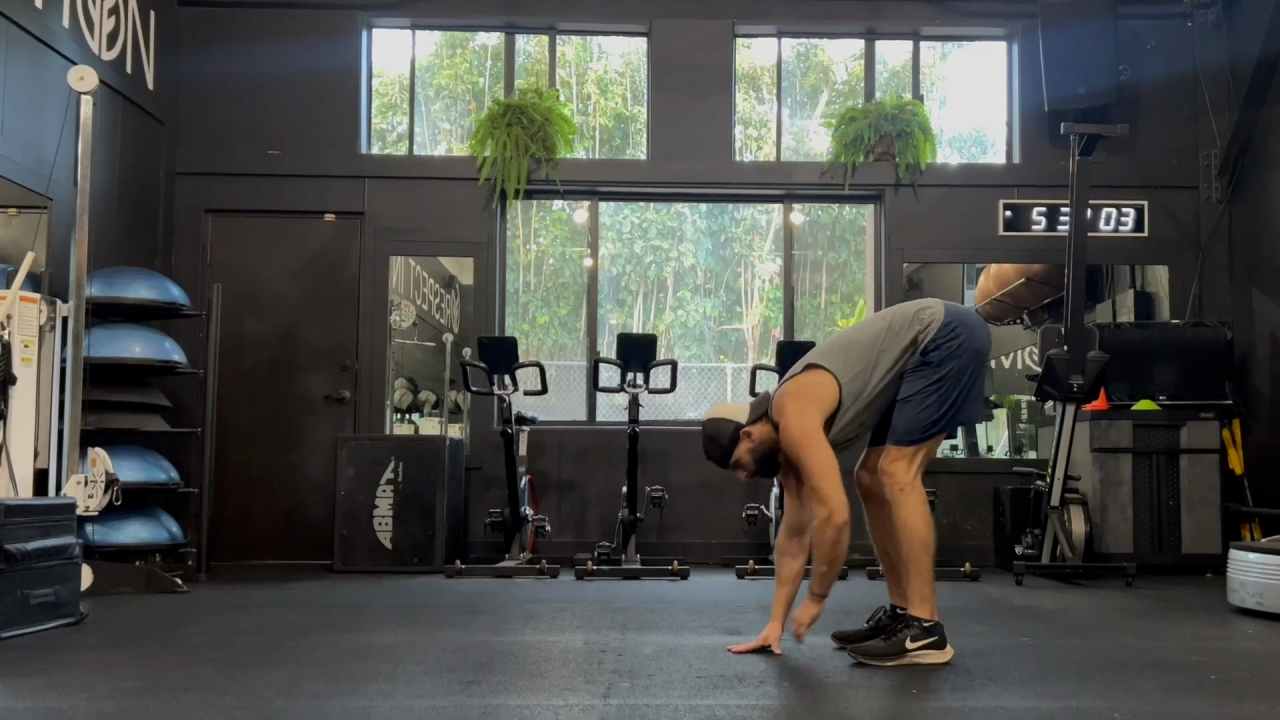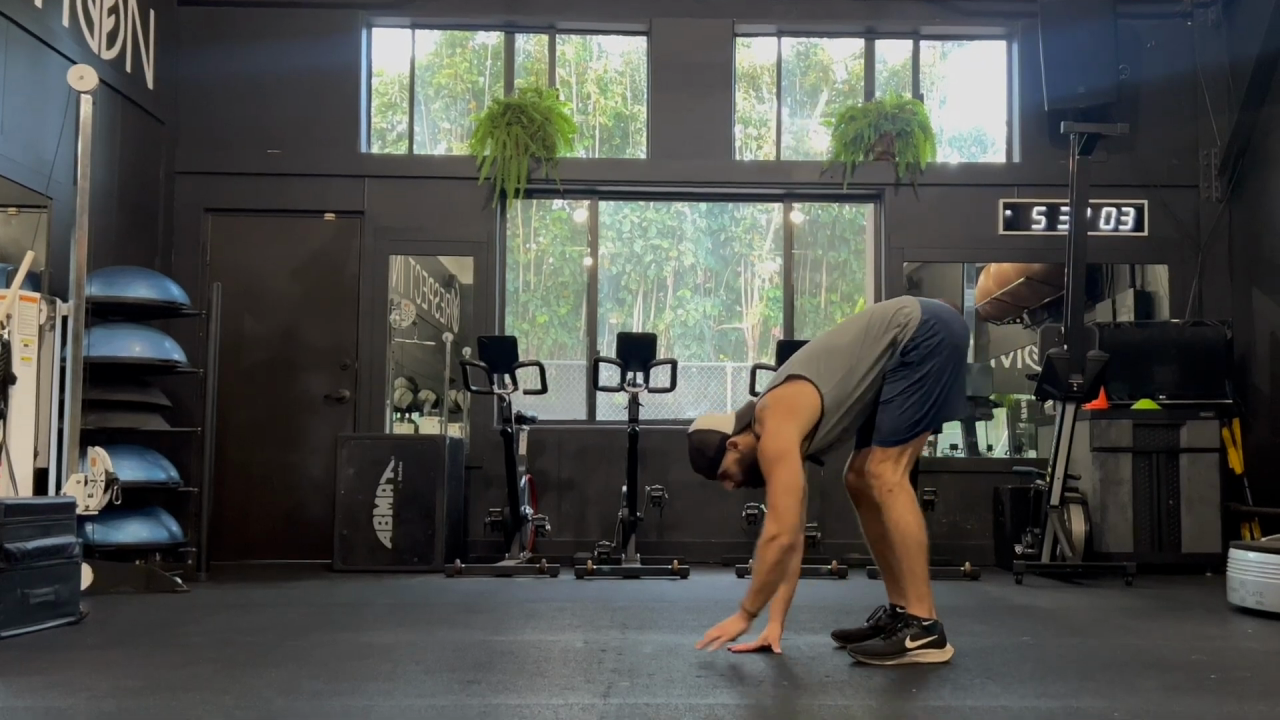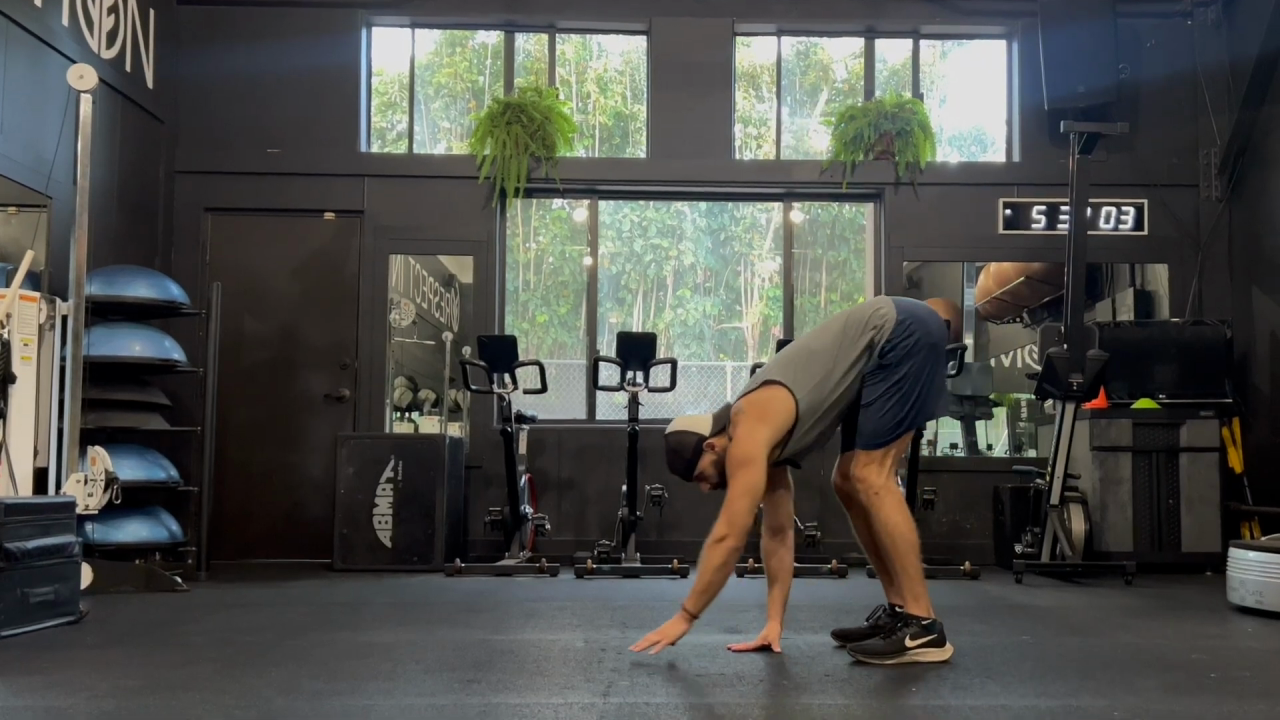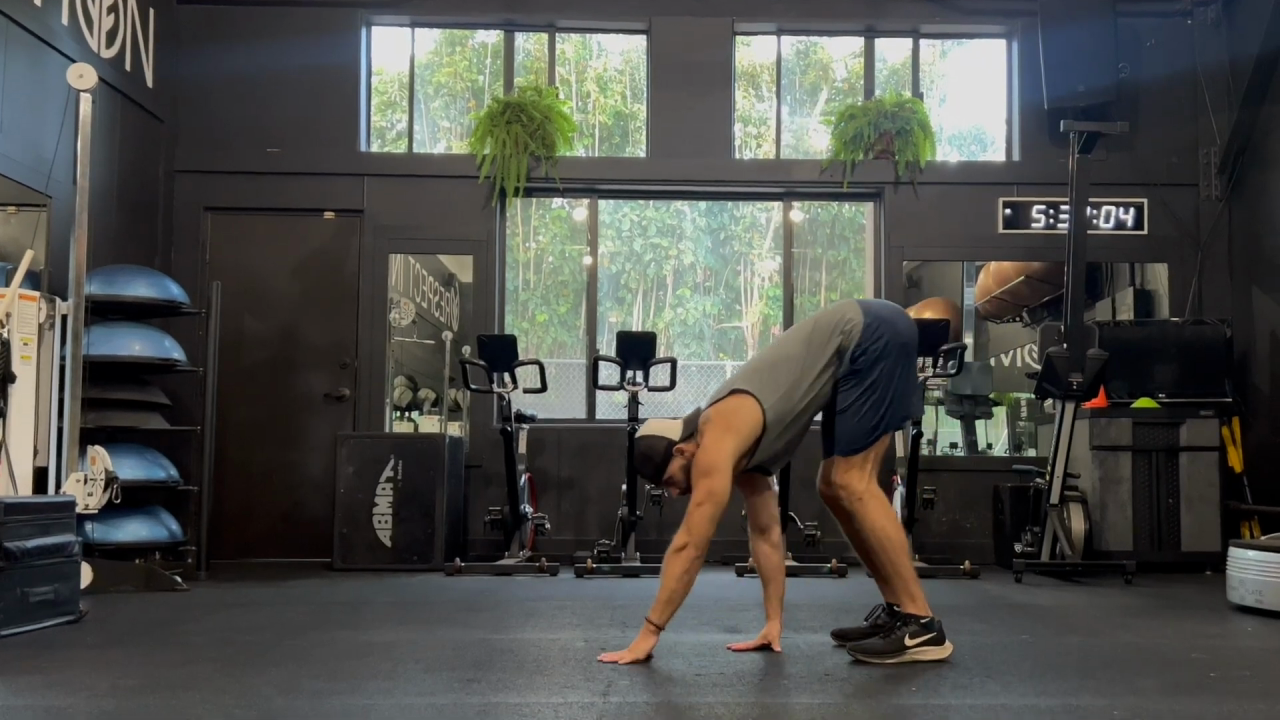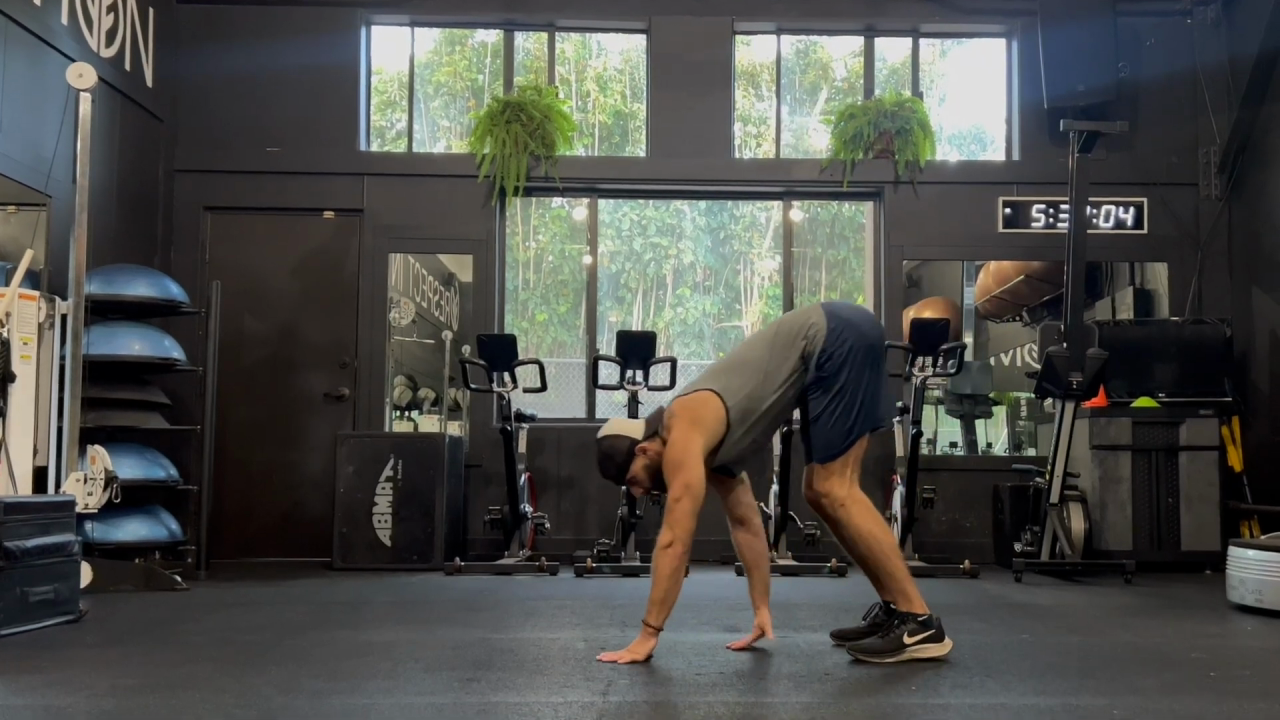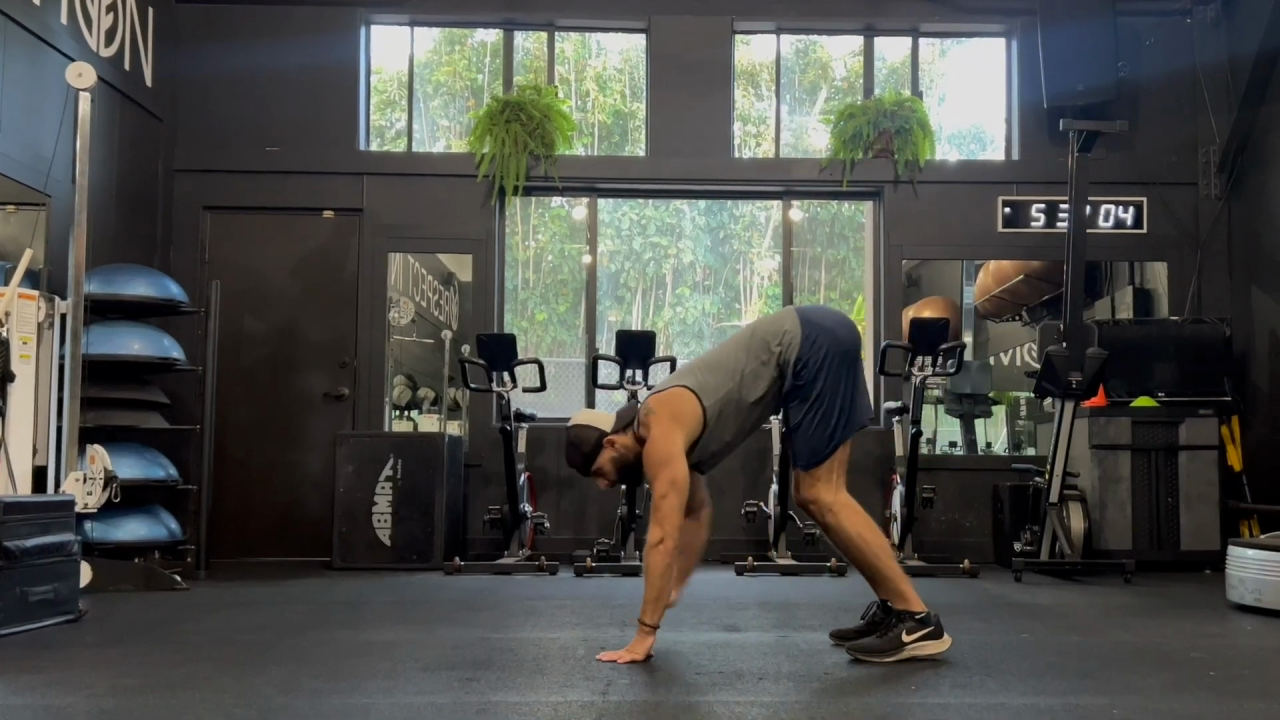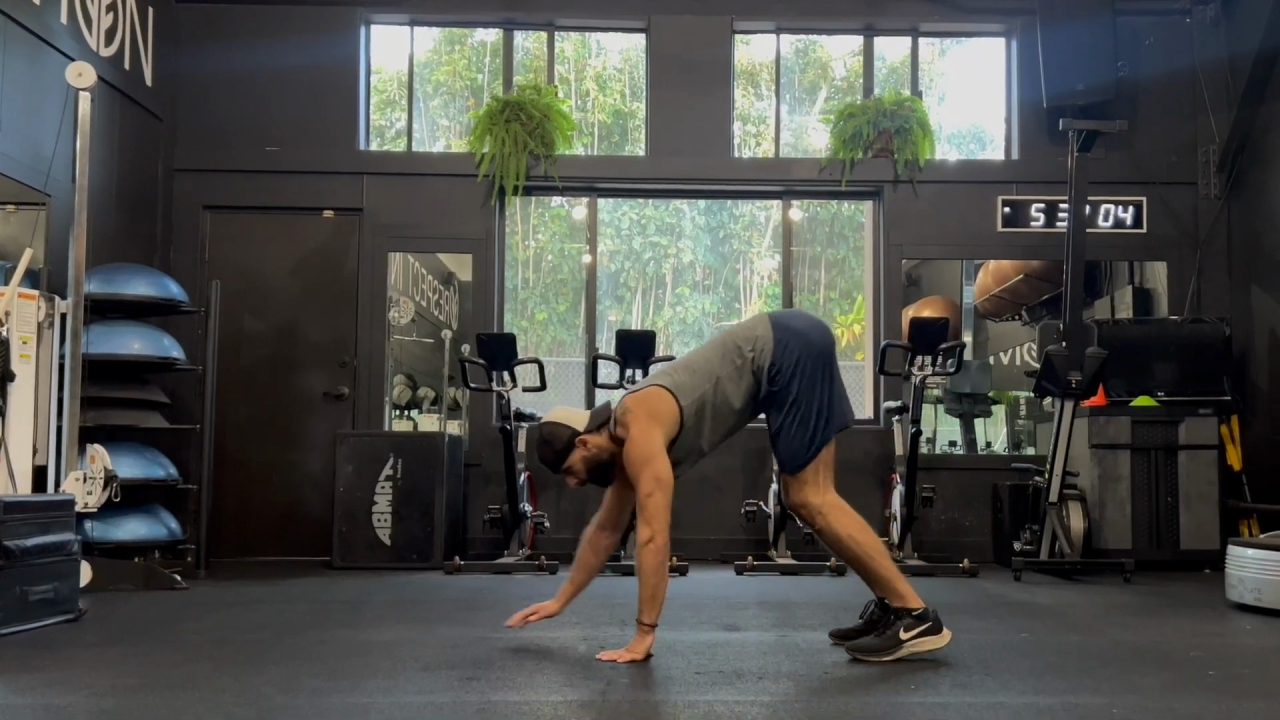
dt=0.2s
person 1, frame 1
left shoulder: (795, 420)
right shoulder: (788, 433)
left elbow: (834, 513)
right elbow: (795, 530)
left wrist: (816, 598)
right wrist: (776, 621)
left hip: (948, 335)
right hip: (935, 341)
left knee: (896, 475)
right knee: (872, 479)
left ankle: (924, 630)
right ankle: (900, 613)
person 1, frame 2
left shoulder: (775, 433)
right shoulder: (778, 435)
left elbow: (781, 536)
right elbow: (784, 532)
left wrist: (745, 615)
right wrist: (775, 621)
left hip: (926, 332)
right hip: (916, 338)
left knee: (883, 477)
right knee: (861, 480)
left ankle: (923, 629)
right ankle: (900, 612)
person 1, frame 3
left shoulder: (747, 436)
right shoulder: (764, 439)
left elbow: (728, 537)
right elbow: (778, 531)
left wrist: (684, 617)
right wrist: (773, 622)
left hip: (902, 332)
right hip: (890, 337)
left knee: (869, 480)
right knee: (849, 483)
left ankle: (923, 628)
right ankle: (900, 611)
person 1, frame 4
left shoulder: (716, 443)
right shoulder: (740, 446)
left elbow: (689, 544)
right elbow: (765, 531)
left wrist: (649, 633)
right wrist: (773, 622)
left hip: (873, 335)
right hip: (862, 339)
left knee: (852, 485)
right knee: (834, 488)
left ankle: (920, 625)
right ankle: (897, 610)
person 1, frame 5
left shoulder: (682, 438)
right shoulder: (708, 442)
left elbow: (674, 541)
right elbow: (744, 521)
left wrist: (647, 636)
right wrist: (761, 610)
left hip: (840, 337)
right hip: (831, 339)
left knee: (833, 491)
right knee: (820, 492)
left ankle: (919, 624)
right ankle: (895, 610)
person 1, frame 6
left shoulder: (659, 433)
right shoulder: (673, 434)
left elbow: (662, 536)
right elbow: (695, 511)
left wrist: (645, 635)
right wrist: (674, 585)
left hip: (815, 343)
right hip: (811, 343)
left knee: (821, 497)
right knee: (813, 496)
left ankle: (917, 620)
right ankle: (892, 608)
person 1, frame 7
left shoulder: (639, 432)
right shoulder: (628, 438)
left elbow: (653, 537)
right elbow: (605, 527)
left wrist: (644, 635)
right wrist: (560, 600)
left hip: (787, 348)
right hip: (784, 349)
left knee: (811, 500)
right knee: (805, 500)
left ankle: (914, 617)
right ankle: (889, 606)
